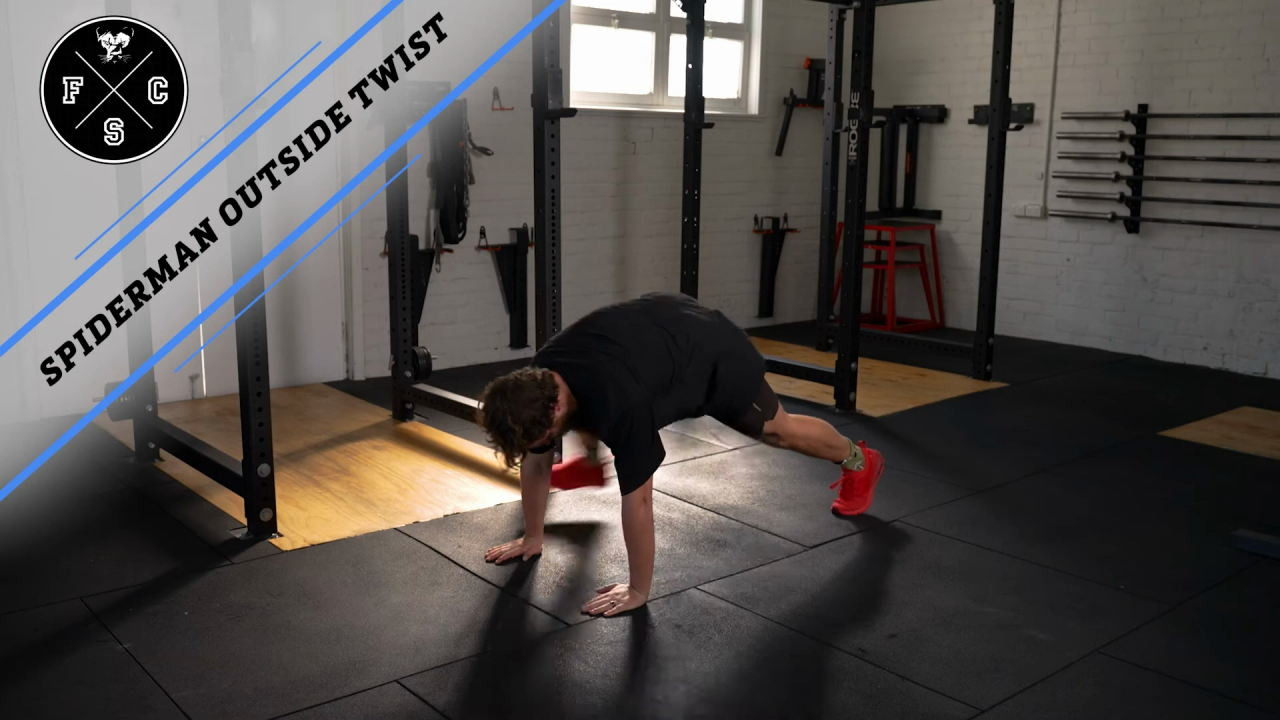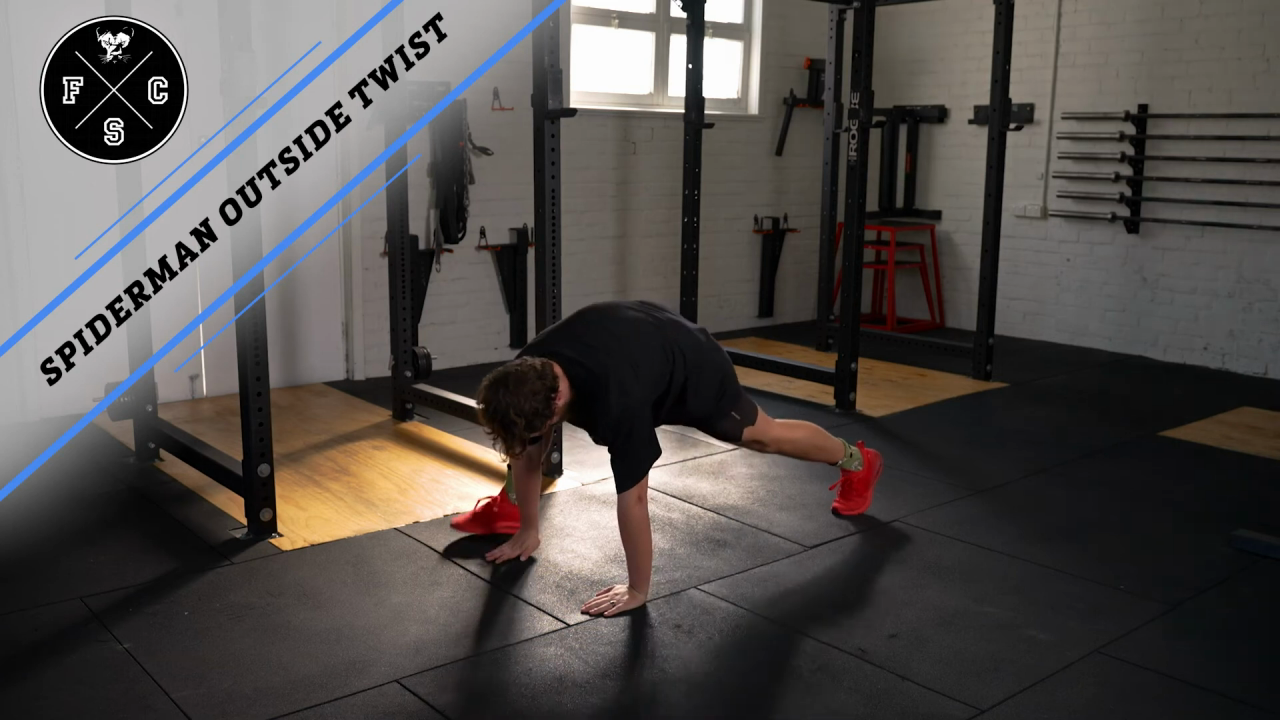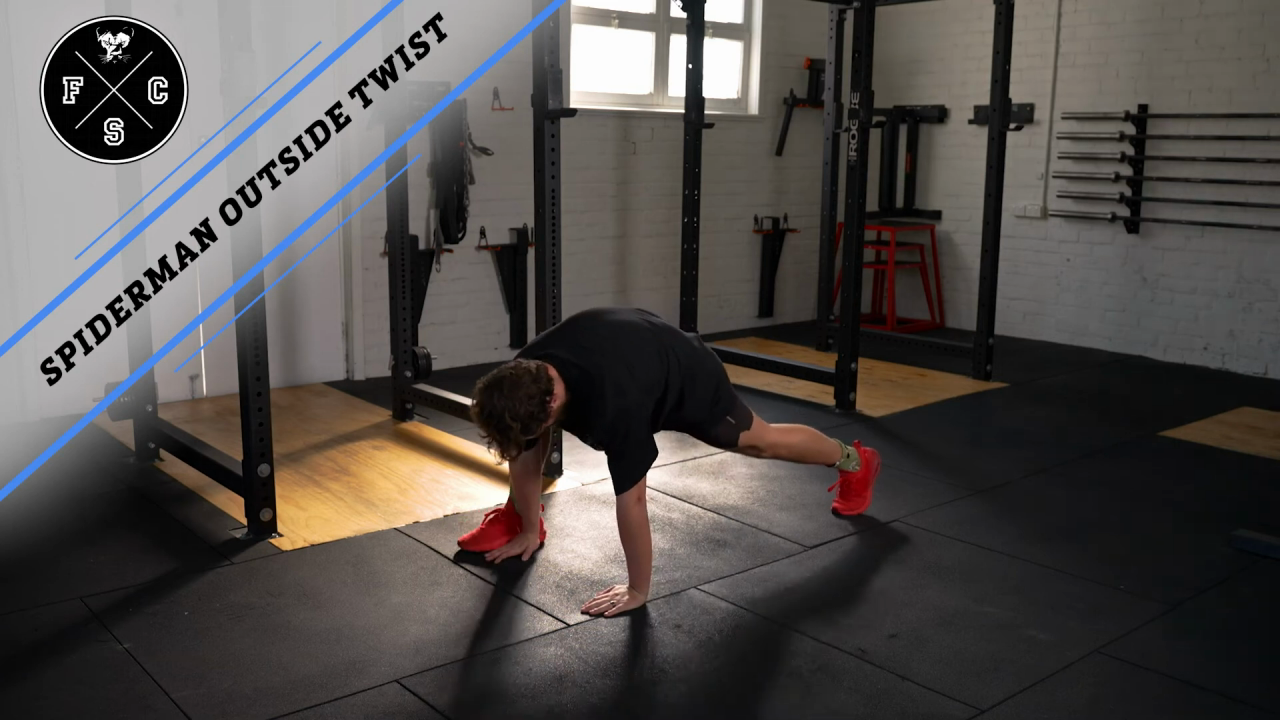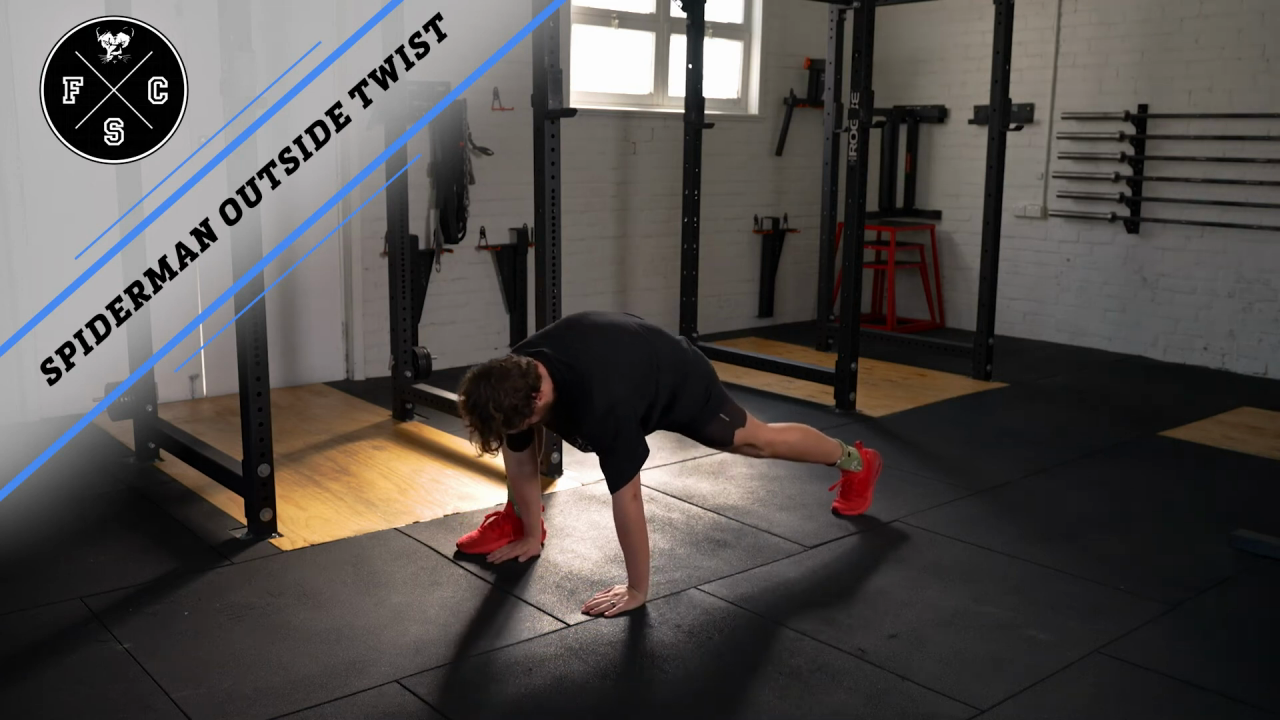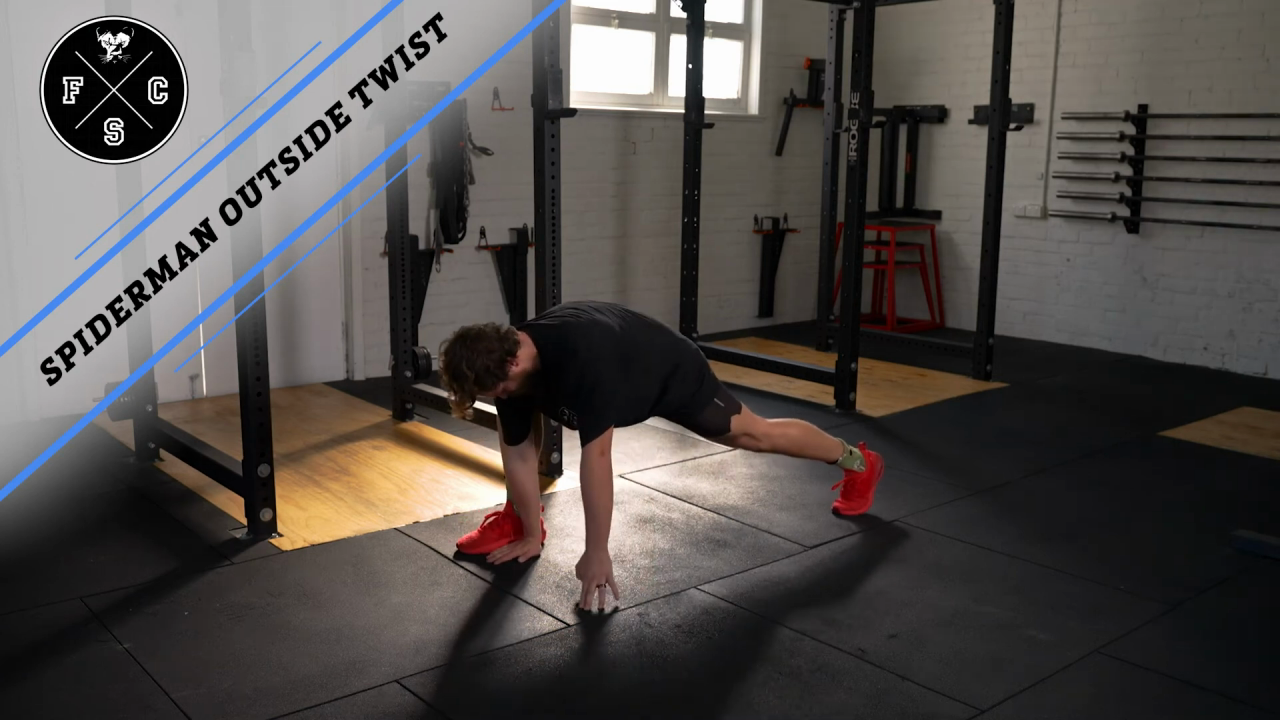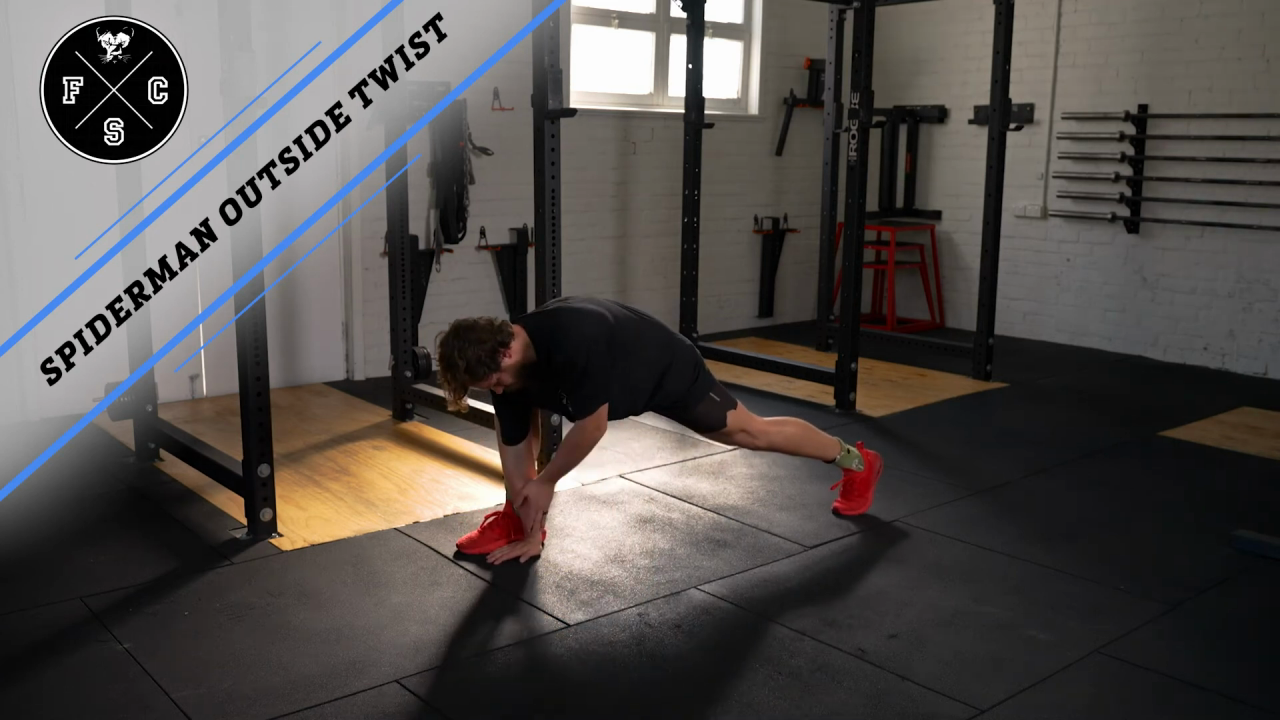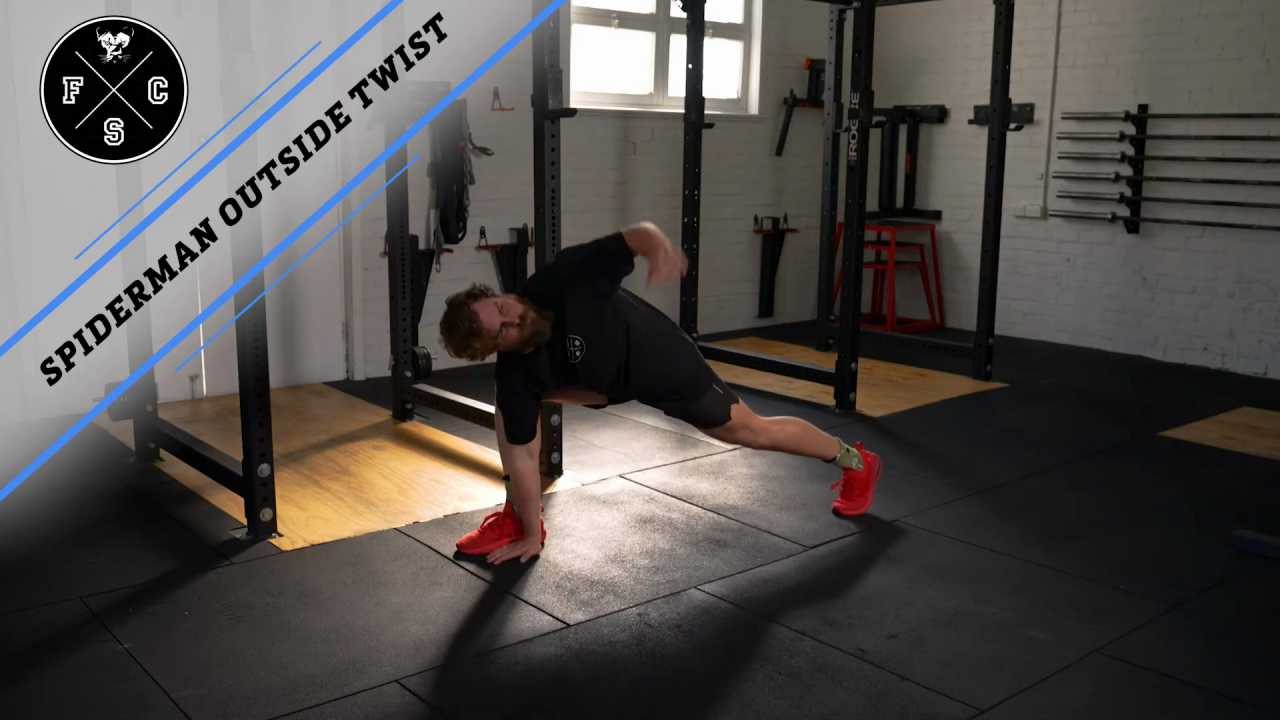
dt=0.7s
person 1, frame 1
left shoulder: (617, 405)
right shoulder: (537, 386)
left elbow: (636, 500)
right elbow: (533, 459)
left wrist: (638, 590)
right wrist: (532, 535)
left hip: (718, 353)
left knee: (778, 430)
left ankle: (859, 463)
right ankle: (593, 462)
person 1, frame 2
left shoulder: (615, 400)
right shoulder: (527, 379)
left elbow: (633, 499)
right elbow: (528, 453)
left wrist: (637, 590)
right wrist: (528, 531)
left hip: (695, 369)
right hip: (640, 339)
left knee: (763, 435)
left ankle: (856, 461)
right ankle: (510, 506)
person 1, frame 3
left shoulder: (612, 403)
right shoulder: (523, 379)
left elbow: (631, 500)
right elbow: (525, 457)
left wrist: (638, 589)
right wrist: (528, 530)
left hip: (688, 378)
right hip: (632, 350)
left knee: (760, 440)
left ankle: (854, 462)
right ankle: (515, 516)
person 1, frame 4
left shoulder: (599, 402)
right shoulder: (515, 378)
left elbow: (626, 497)
right elbow: (520, 459)
left wrist: (637, 589)
right wrist: (530, 533)
left hip: (678, 380)
right hip: (623, 352)
left knee: (755, 440)
left ankle: (855, 461)
right ankle: (514, 518)
person 1, frame 5
left shoulder: (583, 359)
right shoulder: (508, 360)
left elbow: (596, 458)
right elbow: (518, 453)
left wrist: (597, 552)
right wrist: (530, 535)
left hip: (674, 372)
right hip: (626, 372)
left knee: (753, 433)
right knee: (522, 426)
left ankle: (857, 461)
right ankle: (514, 519)
person 1, frame 6
left shoulder: (574, 339)
right shoulder: (505, 367)
left elbow: (591, 428)
right elbow: (517, 450)
left wrist: (545, 483)
right wrist: (529, 534)
left hip: (671, 372)
right hip: (619, 377)
left knee: (750, 431)
right knee: (519, 421)
left ankle: (853, 460)
right ankle: (516, 513)
person 1, frame 7
left shoulder: (563, 280)
right shoulder: (511, 384)
left elbow: (637, 235)
right elbow: (521, 457)
left wrist: (659, 247)
right wrist: (531, 530)
left hip: (666, 363)
right hip: (606, 380)
left knee: (752, 430)
right knee: (516, 414)
left ankle: (852, 459)
right ankle: (515, 523)
